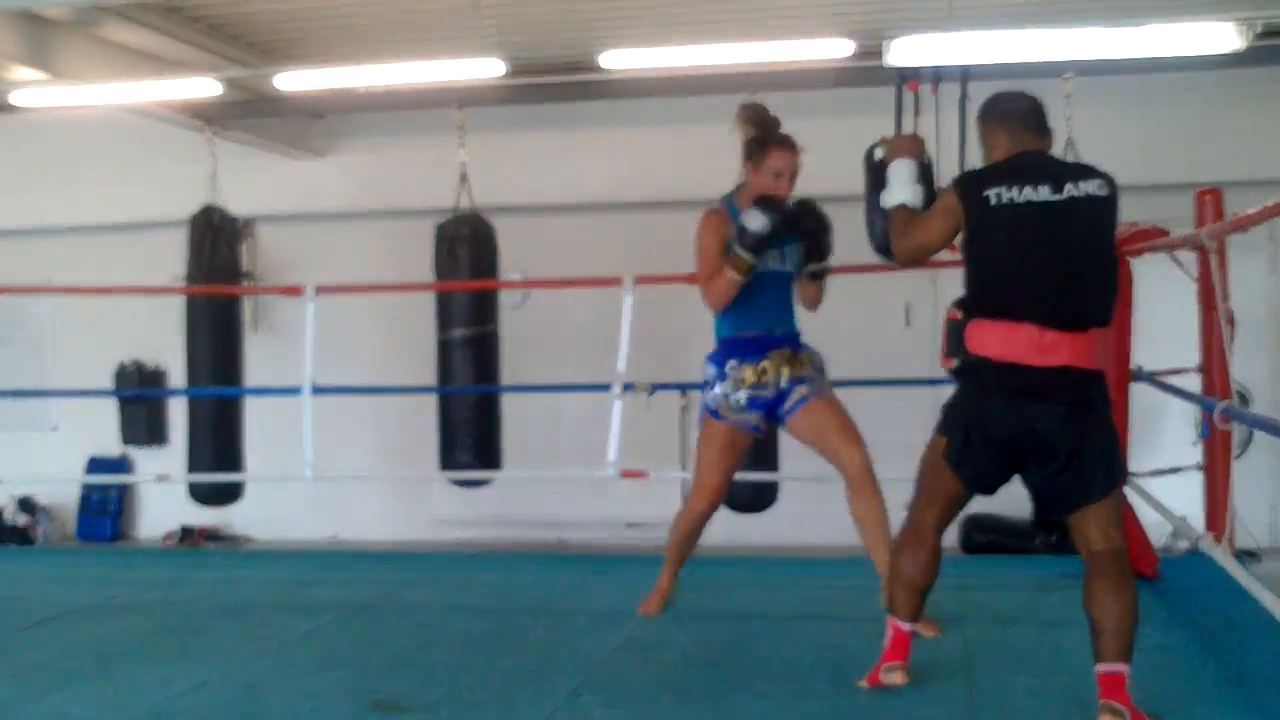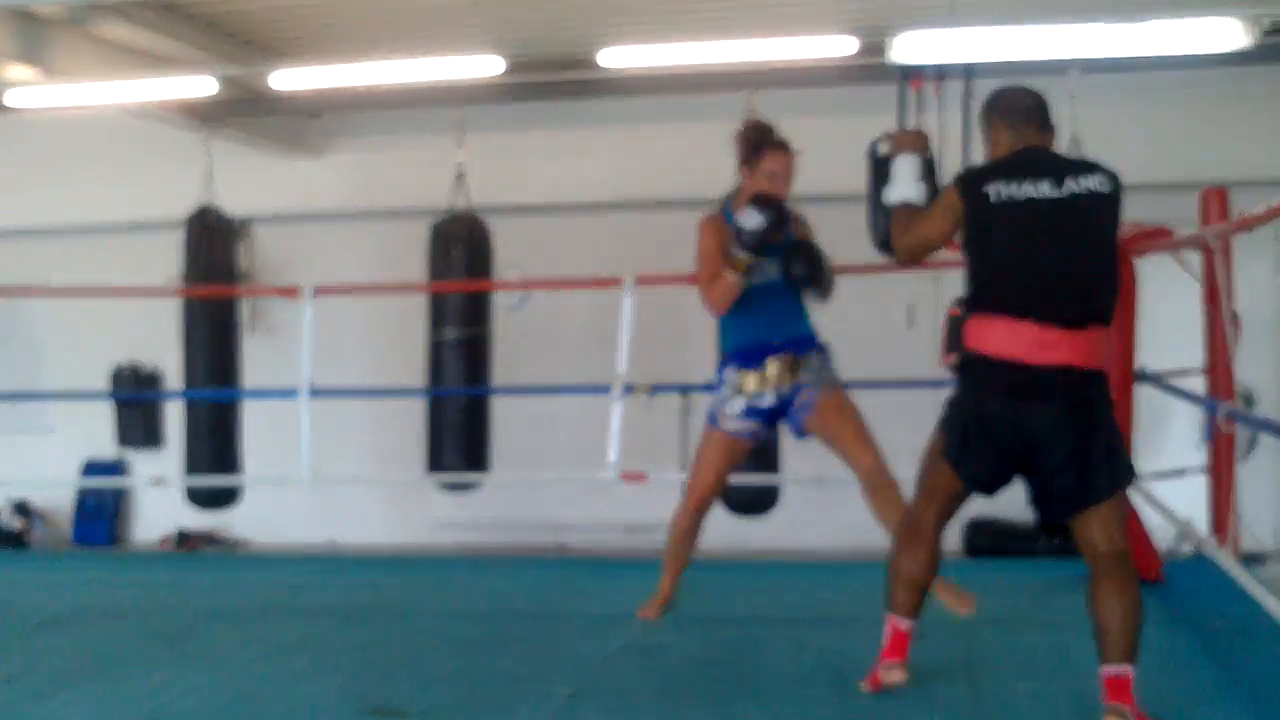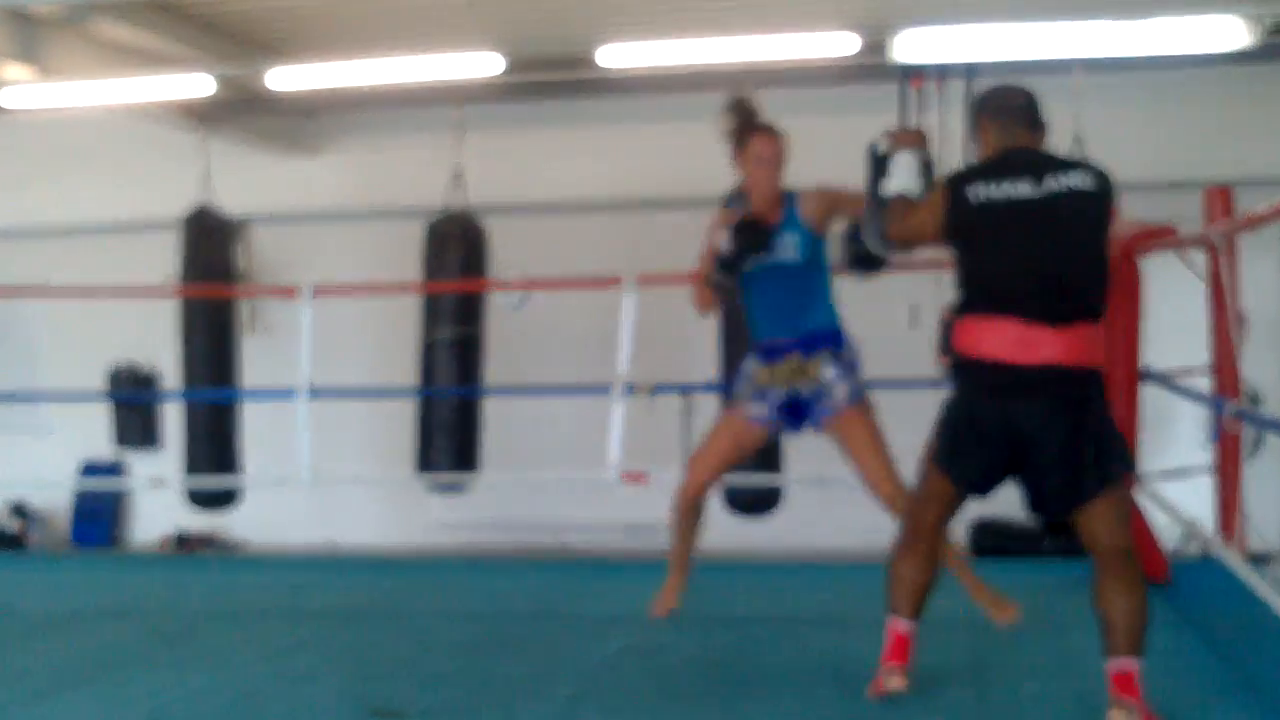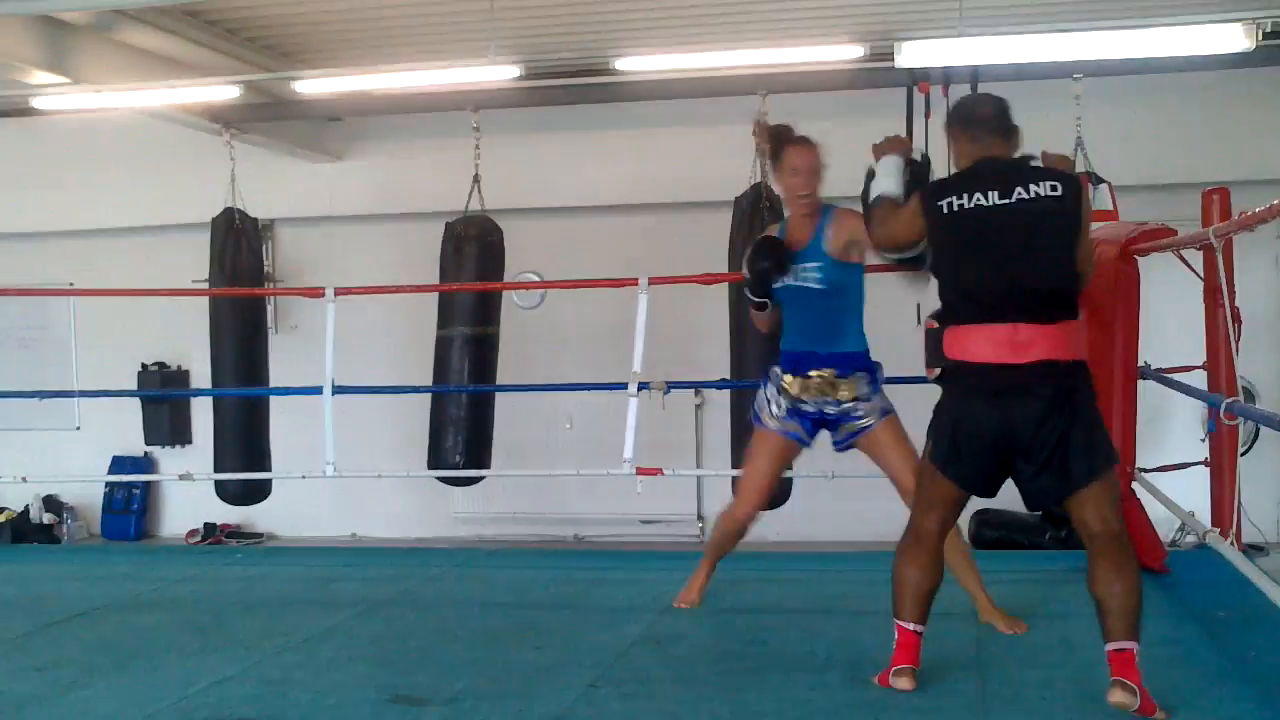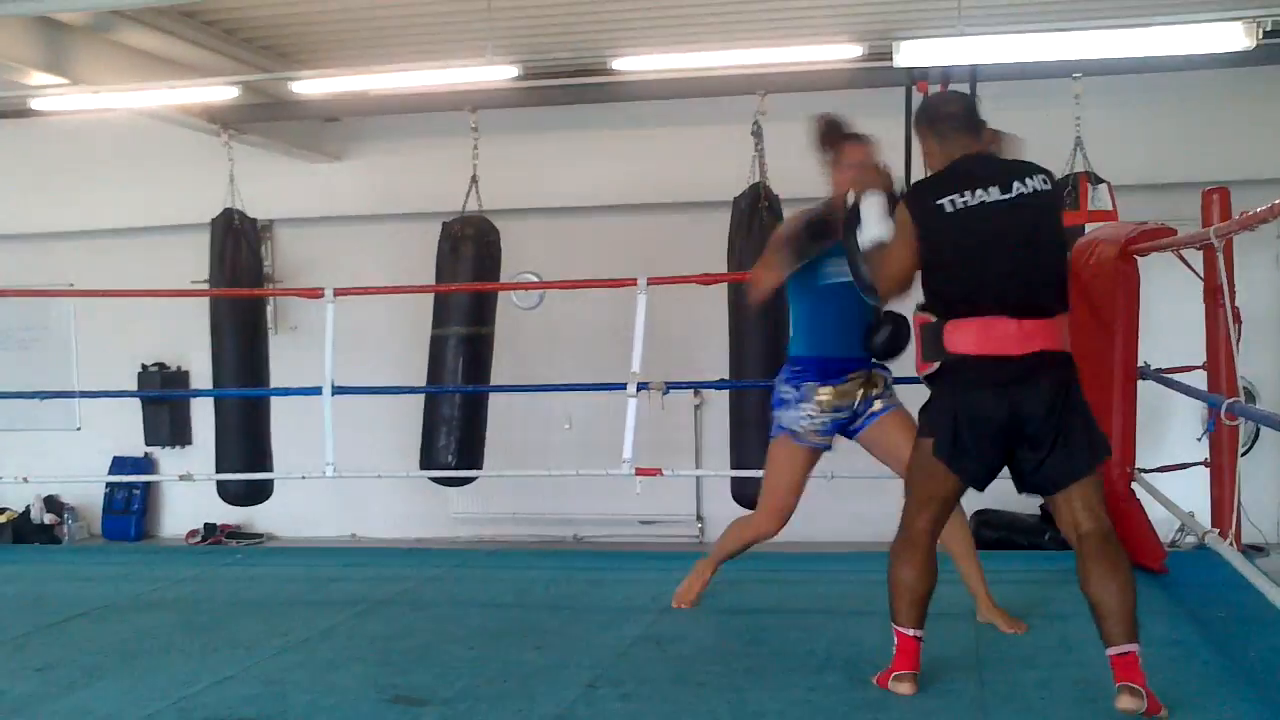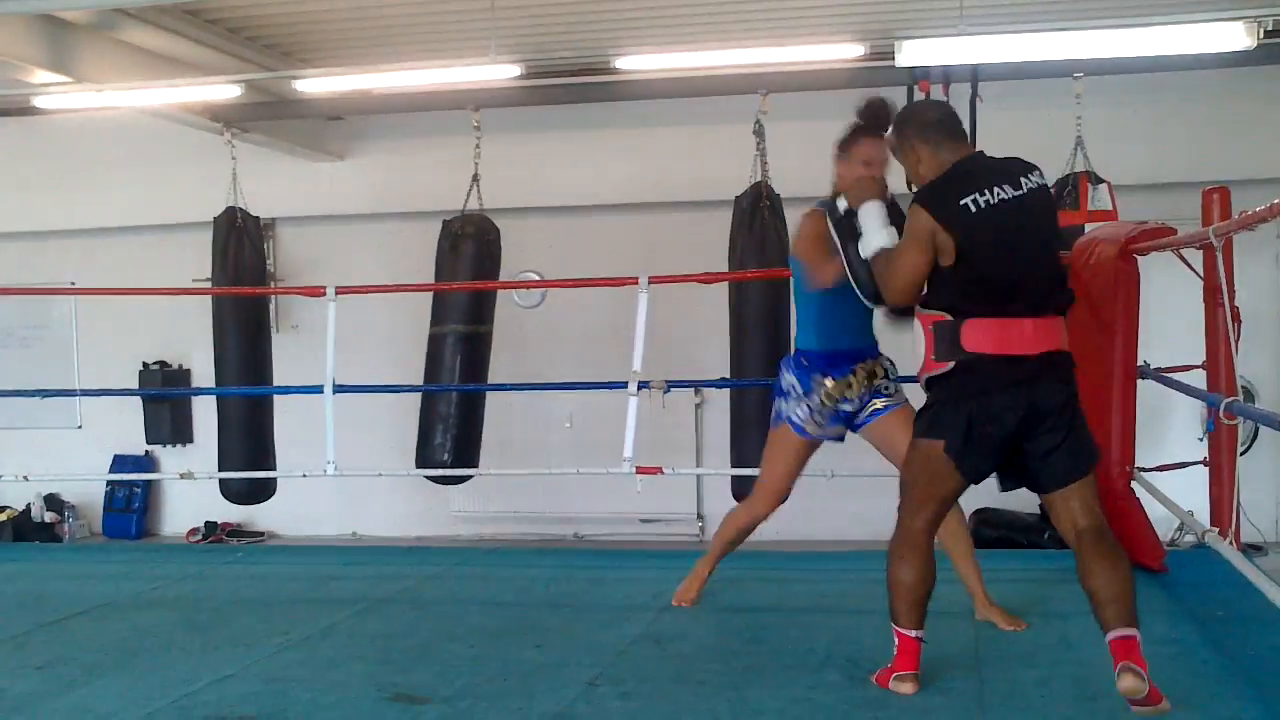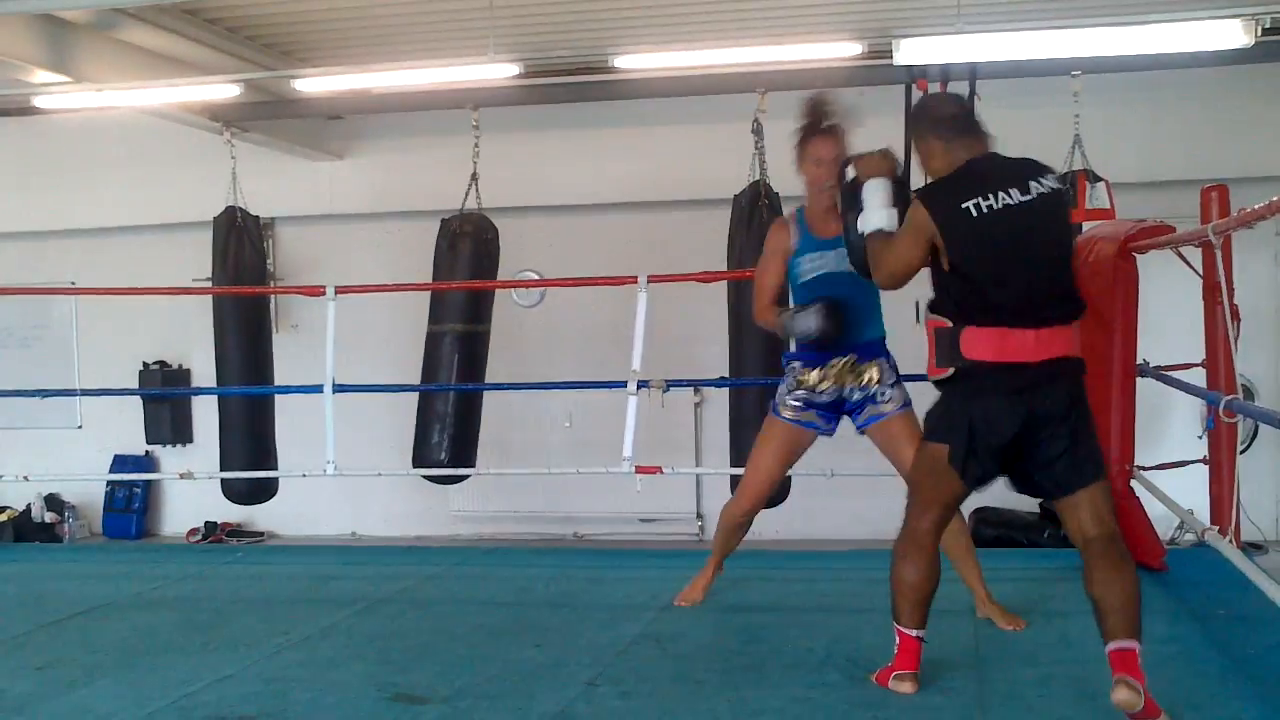
dt=0.1s
person 1, frame 1
left shoulder: (974, 190)
right shoulder: (1100, 188)
left elbow: (905, 245)
left wrist: (902, 169)
left hip: (990, 386)
right hip: (1072, 392)
left knee: (925, 520)
right knee: (1104, 547)
left ankle: (893, 657)
person 1, frame 2
left shoulder: (976, 188)
right shoulder: (1103, 185)
left elbow: (908, 243)
left wrist: (906, 164)
left hip: (992, 386)
right hip: (1074, 391)
left knee: (925, 518)
right knee: (1108, 551)
left ankle: (893, 657)
person 1, frame 3
left shoulder: (964, 188)
right shoulder: (1094, 183)
left elbow: (899, 230)
left wrist: (904, 161)
left hip: (986, 386)
right hip: (1068, 389)
left knee: (924, 521)
right knee: (1112, 546)
left ankle: (895, 661)
person 1, frame 4
left shoulder: (934, 199)
right shoulder: (1061, 186)
left elbow: (886, 232)
left wrist: (889, 167)
left hip: (972, 390)
right hip: (1054, 385)
left knee: (926, 525)
right knee: (1104, 531)
left ankle: (903, 661)
person 1, frame 5
left shoulder: (923, 200)
right shoulder: (1041, 180)
left elbow: (885, 282)
left hip: (968, 384)
right hip: (1046, 378)
left knee: (918, 524)
right knee: (1091, 531)
left ankle: (903, 664)
person 1, frame 6
left shoulder: (933, 206)
right shoulder: (1028, 176)
left elbow: (897, 290)
left wrist: (870, 210)
left hip: (974, 385)
right hip: (1048, 377)
left knee: (915, 524)
right knee: (1087, 528)
left ankle: (904, 663)
right ankle: (1130, 664)
person 1, frame 7
left shoulder: (935, 204)
right shoulder: (1046, 180)
left elbow: (885, 272)
left wrist: (875, 190)
left hip: (978, 388)
right hip: (1056, 384)
left knee: (922, 525)
right knee: (1098, 533)
left ankle: (904, 663)
person 2, frame 1
left shoulder: (795, 216)
right shoulder: (718, 219)
left elbow: (811, 301)
right elbow: (714, 297)
left wrist: (815, 258)
right wrist: (749, 244)
left hip: (792, 363)
right hip: (736, 368)
left knee: (858, 467)
right knee: (704, 499)
right ankle: (666, 580)
person 2, frame 2
left shoulder: (791, 222)
right shoulder: (717, 227)
left elbow: (818, 290)
right elbow: (717, 302)
left wrist: (814, 269)
right wrist: (751, 245)
left hip: (802, 364)
right hip: (742, 377)
left knee: (874, 471)
right knee: (697, 497)
left ankle: (932, 579)
right ankle: (668, 583)
person 2, frame 3
left shoulder: (810, 205)
right shoulder: (728, 223)
left elbow: (868, 209)
right elbow: (704, 303)
right wrist: (722, 263)
left hip: (825, 366)
right hip: (766, 370)
left knee: (888, 489)
right knee: (695, 480)
left ankle: (969, 582)
right ankle: (677, 577)
person 2, frame 4
left shoulder: (845, 226)
right shoulder: (774, 238)
right elbow: (764, 324)
right wrist: (756, 289)
left hip: (855, 383)
right hip: (791, 384)
left knee: (921, 495)
right knee: (745, 507)
left ankle: (983, 603)
right ankle: (705, 570)
person 2, frame 5
left shoulder: (868, 228)
right shoulder: (801, 226)
right elbow: (758, 286)
right wrist: (803, 247)
left hip: (865, 384)
right hip: (806, 391)
right knee: (769, 521)
left ankle: (984, 602)
right ankle: (706, 567)
person 2, frame 6
right shoulder: (815, 223)
right elbow: (822, 275)
left hip: (867, 376)
right hip: (809, 382)
right knee: (761, 505)
left ankle: (982, 600)
right ankle: (706, 566)
person 2, frame 7
right shoulder: (785, 231)
right elbow: (762, 310)
right wrist: (797, 322)
left hip: (871, 371)
right hip: (808, 376)
right knee: (750, 494)
left ankle: (983, 599)
right ankle: (712, 567)
